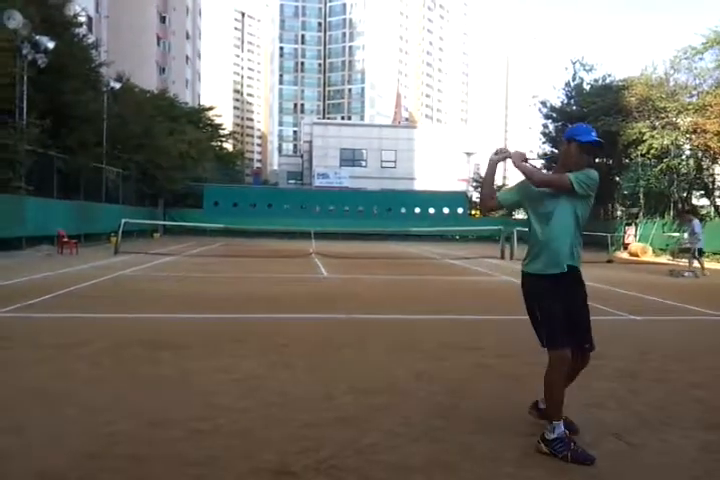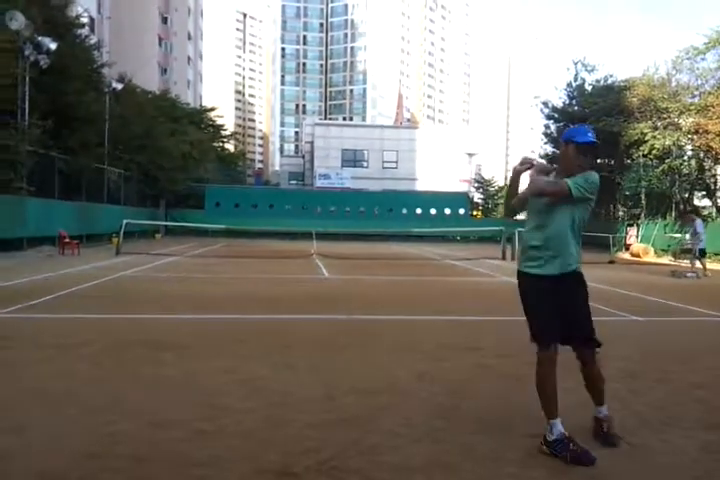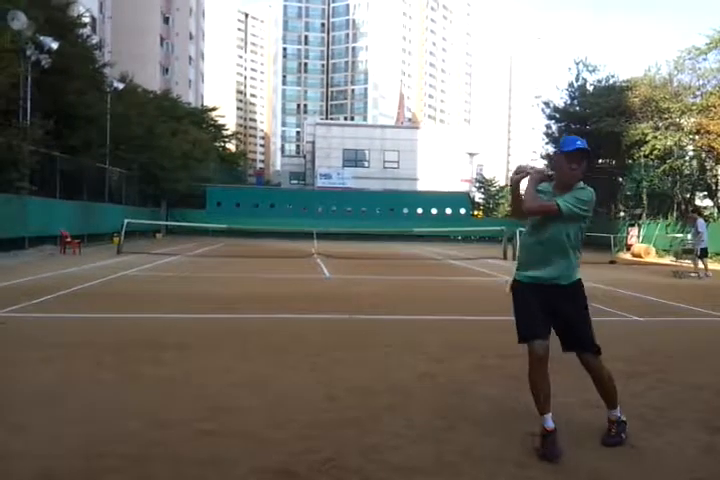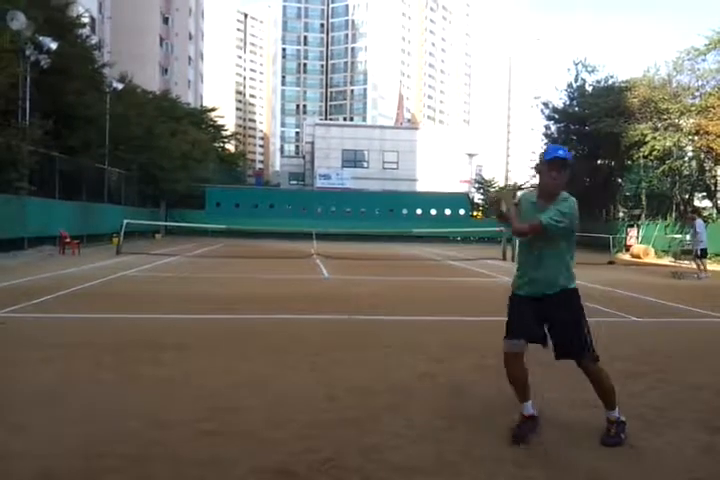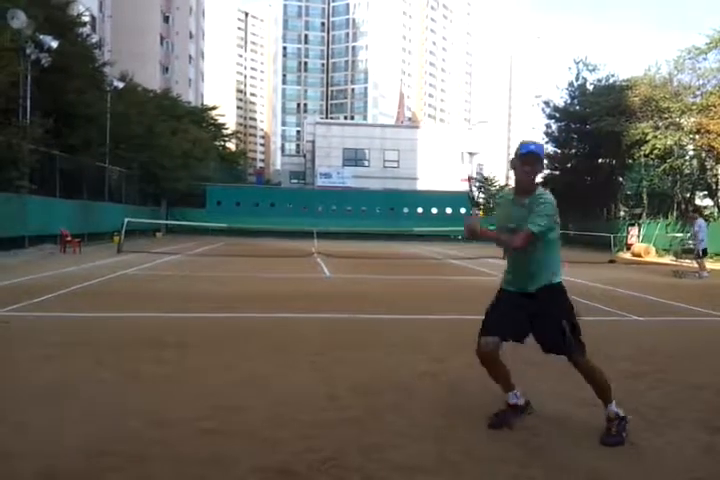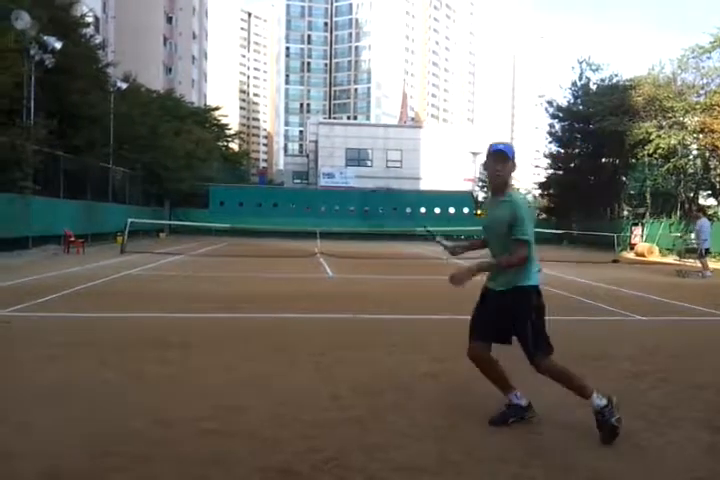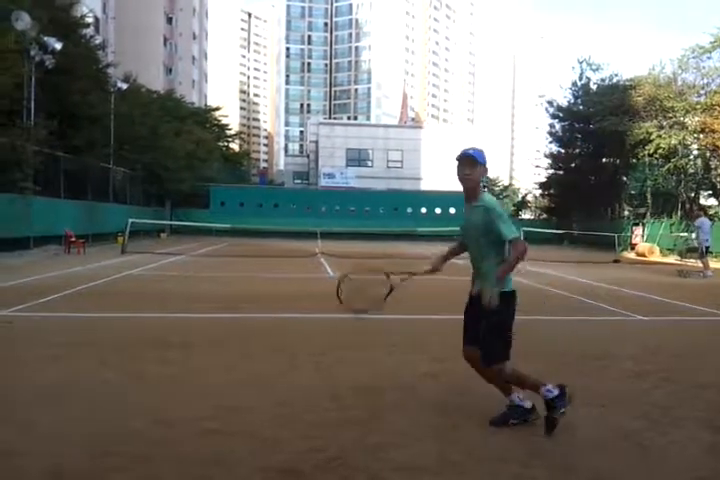
dt=0.1s
person 1, frame 1
left shoulder: (589, 180)
right shoulder: (531, 182)
left elbow: (543, 181)
right elbow: (487, 207)
left wrist: (526, 165)
right wrist: (491, 167)
left hip: (569, 275)
right hip: (539, 277)
left knee: (581, 354)
right knee: (561, 354)
left ankle: (547, 406)
right ankle: (554, 435)
person 1, frame 2
left shoulder: (589, 181)
right shoulder: (545, 178)
left elbow: (543, 188)
right elbow: (511, 209)
left wrist: (538, 170)
right wrist: (517, 173)
left hip: (568, 275)
right hip: (533, 275)
left knee: (587, 353)
right knee: (547, 352)
left ankle: (602, 416)
right ankle: (554, 435)
person 1, frame 3
left shoulder: (585, 196)
right shoulder: (540, 187)
left elbow: (533, 208)
right elbow: (518, 211)
left wrist: (529, 185)
right wrist: (518, 183)
left hip: (565, 284)
right hip: (528, 283)
left knee: (591, 358)
right knee: (538, 353)
left ankle: (616, 418)
right ankle: (548, 428)
person 1, frame 4
left shoulder: (567, 206)
right shoulder: (526, 200)
left elbow: (522, 230)
left wrist: (508, 210)
right wrist: (509, 208)
left hip: (560, 292)
right hip: (525, 292)
left knee: (588, 363)
right knee: (512, 353)
left ankle: (615, 418)
right ankle: (528, 414)
person 1, frame 5
left shoulder: (545, 202)
right shoulder: (507, 199)
left elbow: (517, 244)
left wrist: (480, 231)
right wrist: (485, 231)
left hip: (546, 289)
right hip: (513, 287)
left knee: (577, 358)
right knee: (486, 349)
left ankle: (615, 415)
right ankle: (515, 401)
person 1, frame 6
left shoulder: (517, 204)
right shoulder: (490, 201)
left elbow: (522, 255)
left wrist: (474, 270)
right wrist: (465, 247)
left hip: (522, 289)
right hip: (496, 287)
left knee: (542, 362)
right knee: (477, 351)
left ankle: (602, 406)
right ankle: (518, 402)
person 1, frame 7
left shoulder: (491, 208)
right shoulder: (467, 207)
left elbow: (519, 248)
left wrist: (495, 285)
right wrist: (444, 257)
left hip: (496, 293)
right hip: (481, 291)
left knee: (492, 363)
right knee: (474, 355)
left ankle: (551, 392)
right ankle: (522, 404)
